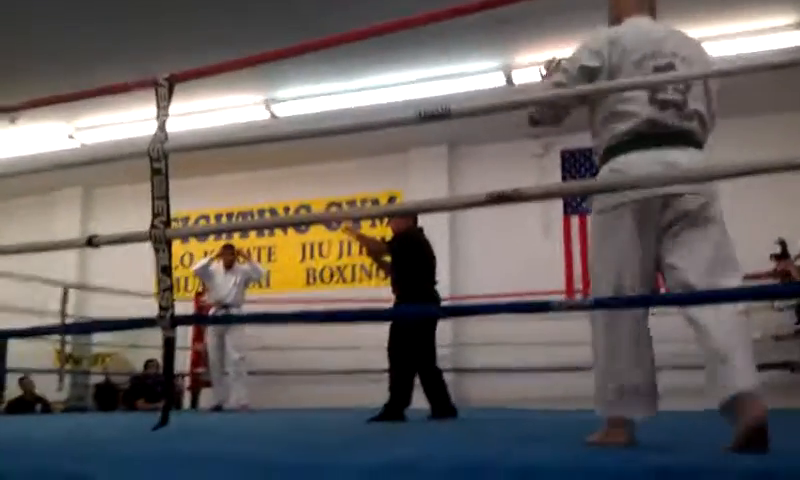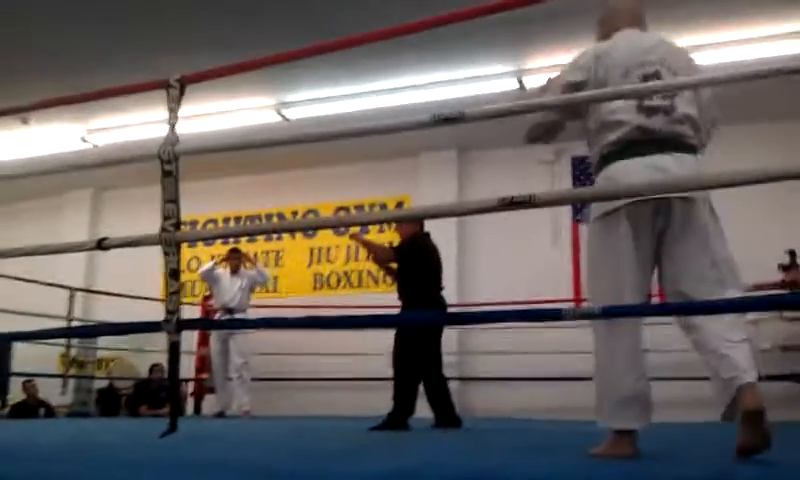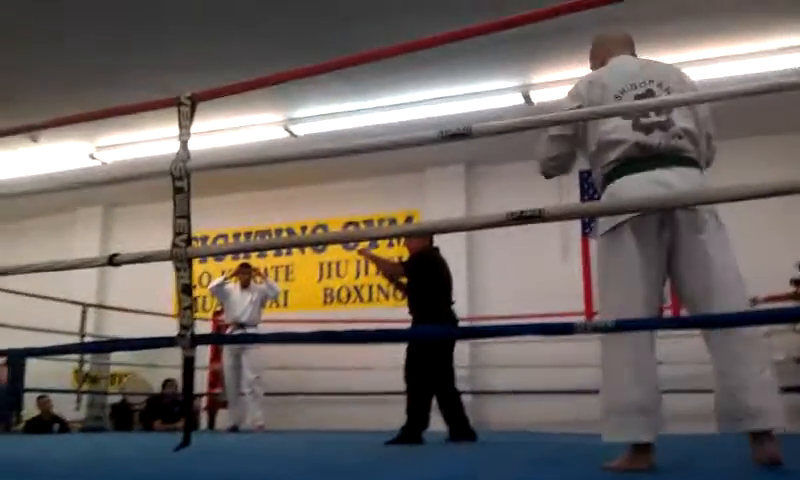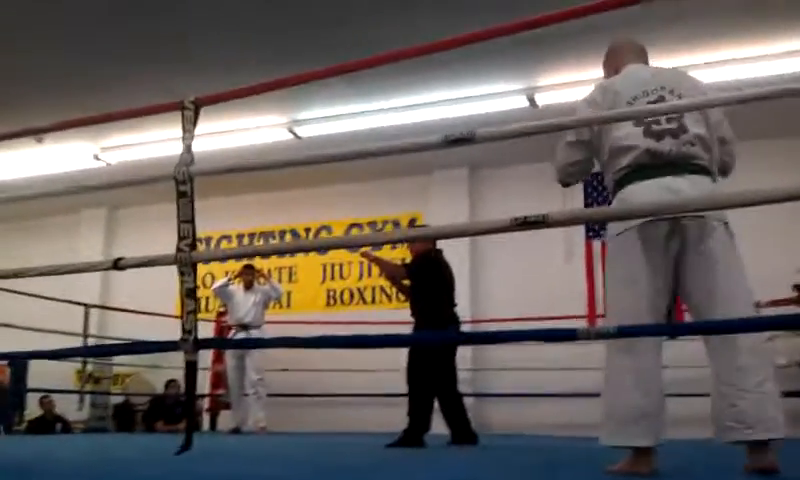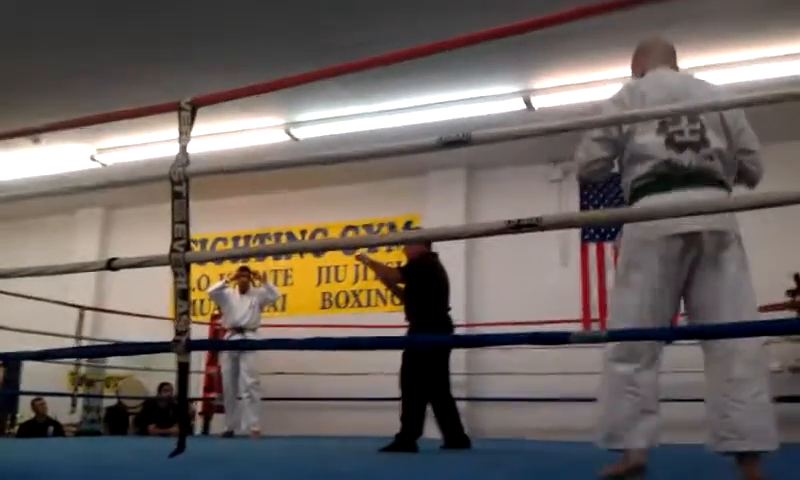
dt=0.2s
person 1, frame 1
left shoulder: (603, 45)
right shoulder: (693, 49)
left elbow: (544, 109)
left wrist: (553, 80)
left hip: (629, 174)
right hip: (687, 170)
left knee: (620, 302)
right knee: (710, 289)
left ankle: (620, 420)
right ankle: (746, 403)
person 1, frame 2
left shoulder: (593, 60)
right shoulder: (683, 58)
left elbow: (540, 126)
right elbow: (704, 129)
left wrist: (552, 94)
left hip: (623, 181)
right hip: (682, 175)
left knee: (618, 308)
right knee: (709, 293)
left ankle: (623, 431)
right ankle: (745, 390)
person 1, frame 3
left shoulder: (589, 87)
right shoulder: (677, 77)
left elbow: (550, 161)
right elbow: (707, 150)
left wrist: (583, 144)
left hip: (628, 197)
right hip: (688, 190)
left knee: (629, 321)
right knee: (726, 310)
left ankle: (639, 445)
right ankle: (762, 434)
person 1, frame 4
left shoulder: (603, 94)
right shoulder: (692, 84)
left elbow: (568, 169)
right elbow: (727, 156)
left wrist: (608, 157)
left hip: (640, 204)
right hip: (698, 198)
left knee: (634, 328)
right knee: (732, 321)
left ankle: (640, 450)
right ankle: (758, 446)
person 1, frame 5
left shoulder: (628, 96)
right shoulder: (716, 95)
left elbow: (588, 166)
right elbow: (752, 168)
left wrist: (626, 158)
left hip: (654, 216)
right hip: (713, 214)
left knee: (632, 336)
right knee: (733, 336)
person 2, frame 1
left shoulder: (409, 238)
right shoulder: (414, 242)
left elbow: (380, 247)
right elbow: (400, 272)
left wrist: (355, 233)
right wrist: (378, 260)
left hip: (414, 306)
right hip: (421, 307)
left knee: (402, 357)
right knee: (423, 359)
left ankle: (395, 409)
right ankle: (443, 407)
person 2, frame 2
left shoulder: (416, 243)
right shoulder: (421, 247)
left elbow: (388, 254)
right elbow: (407, 278)
left wrist: (361, 240)
right wrist: (385, 267)
left hip: (420, 313)
right hip: (427, 313)
left knee: (407, 364)
right knee: (428, 367)
left ankle: (399, 417)
right ankle: (447, 416)
person 2, frame 3
left shoulder: (426, 258)
right shoulder: (431, 261)
left elbow: (397, 269)
right elbow: (417, 293)
left wrist: (370, 256)
right wrist: (394, 282)
left hip: (431, 326)
right hip: (439, 327)
left knee: (419, 379)
right knee: (441, 381)
left ankle: (412, 431)
right ankle: (461, 430)
person 2, frame 4
left shoulder: (429, 260)
right shoulder: (434, 263)
left elbow: (400, 271)
right elbow: (420, 295)
left wrist: (372, 258)
right wrist: (397, 283)
left hip: (433, 329)
right hip: (441, 329)
left knee: (421, 381)
right knee: (443, 383)
left ankle: (414, 434)
right ankle: (463, 433)
person 2, frame 5
left shoulder: (423, 264)
right shoulder: (430, 266)
left elbow: (394, 274)
right elbow: (414, 299)
left wrist: (367, 261)
right wrist: (392, 287)
left hip: (427, 333)
right hip: (435, 333)
left knee: (414, 386)
right knee: (437, 389)
left ankle: (407, 439)
right ankle: (456, 437)
person 3, frame 1
left shoulder: (242, 271)
right shoulder: (213, 270)
left elbow: (259, 274)
right elbow: (197, 269)
left wrist: (247, 259)
right wrist: (213, 258)
left hip: (233, 316)
right hip: (215, 315)
left knee: (236, 359)
right knee: (215, 361)
left ankle: (240, 401)
right ankle: (220, 399)
person 3, frame 2
left shoulder: (248, 275)
right shoulder: (219, 275)
left elbow: (264, 278)
right elbow: (202, 272)
left wrist: (252, 263)
right wrist: (219, 261)
right hip: (220, 320)
left knee: (239, 364)
right knee: (219, 366)
left ankle: (244, 406)
right ankle: (223, 406)
person 3, frame 3
left shoulder: (259, 290)
right shoulder: (229, 290)
left elbow: (275, 292)
right elbow: (212, 288)
left wrist: (263, 277)
right wrist: (229, 276)
left hip: (250, 335)
right hip: (232, 335)
left knee: (252, 379)
right knee: (231, 381)
left ankle: (257, 420)
right ankle: (236, 420)
person 3, frame 4
left shoulder: (262, 291)
right shoulder: (233, 291)
left elbow: (278, 293)
right elbow: (216, 289)
left wrist: (266, 278)
right wrist: (233, 278)
left hip: (253, 337)
right hip: (235, 337)
left knee: (255, 380)
right knee: (234, 382)
left ankle: (260, 422)
right ankle: (238, 422)
person 3, frame 5
left shoulder: (258, 294)
right shoulder: (228, 294)
left elbow: (275, 295)
right elbow: (211, 292)
left wrist: (263, 281)
right wrist: (229, 280)
left hip: (249, 340)
right hip: (230, 339)
left knee: (250, 384)
right knee: (229, 385)
left ankle: (253, 426)
right ankle: (231, 425)
